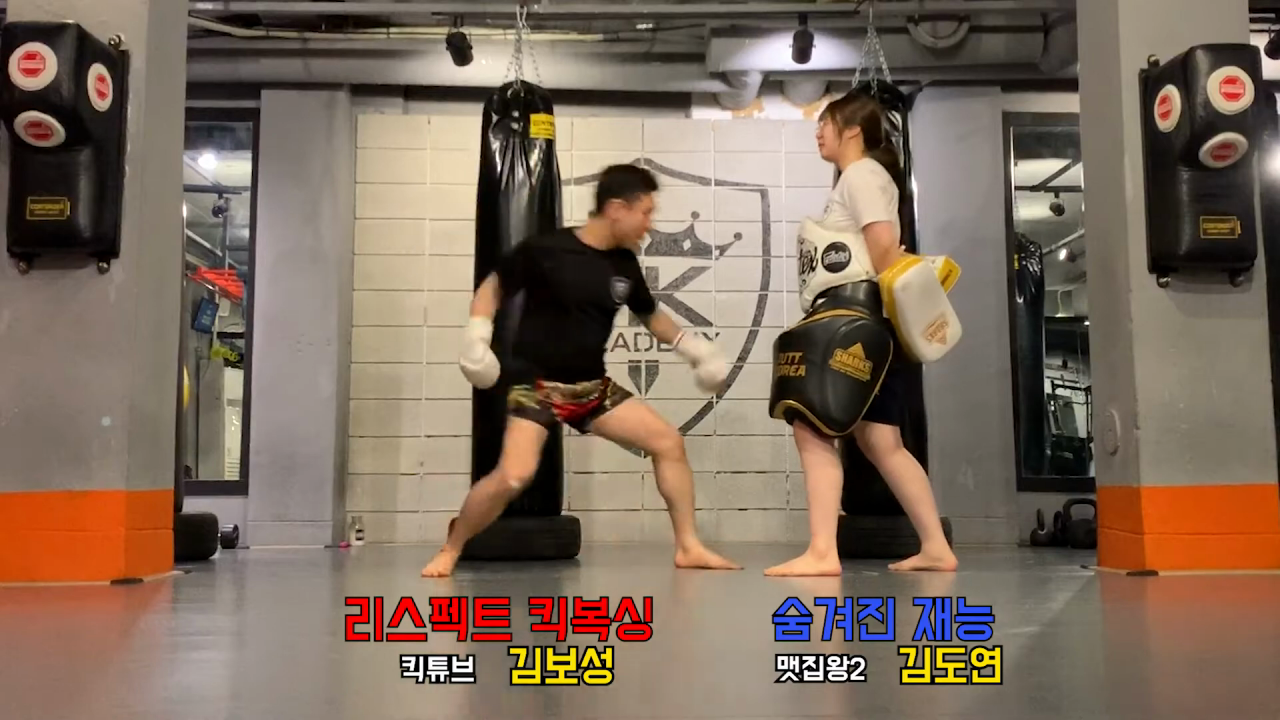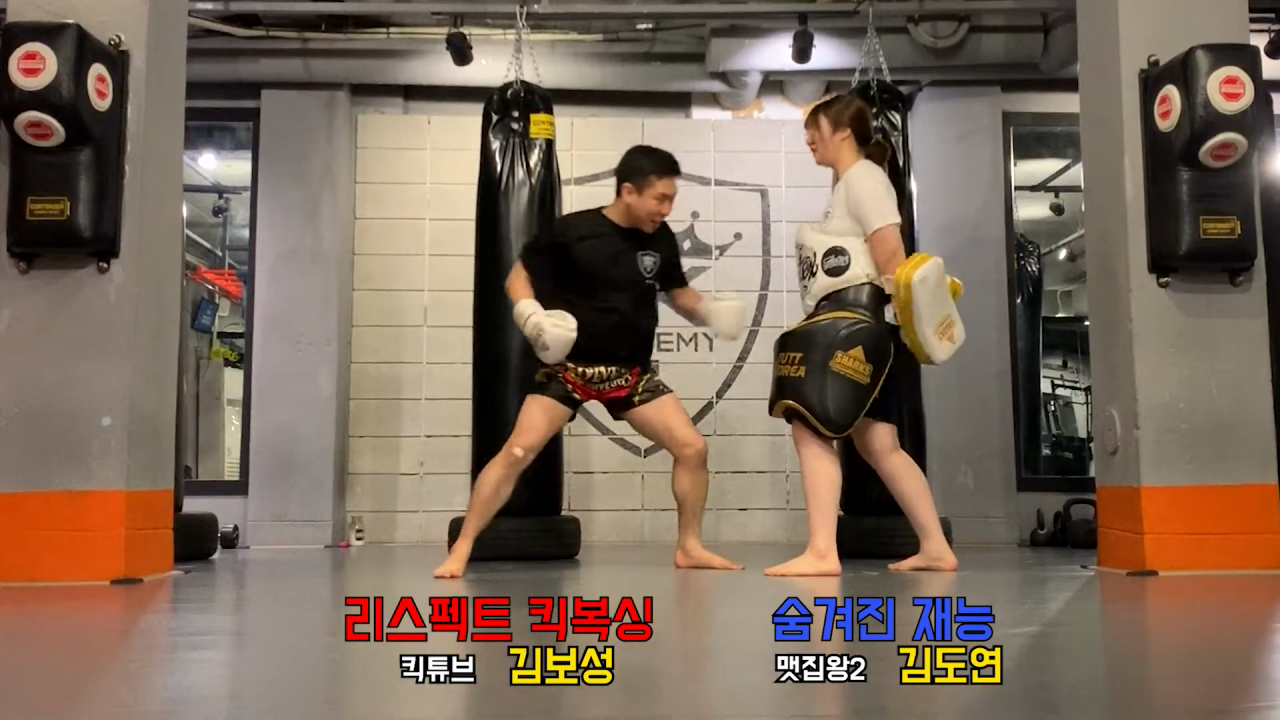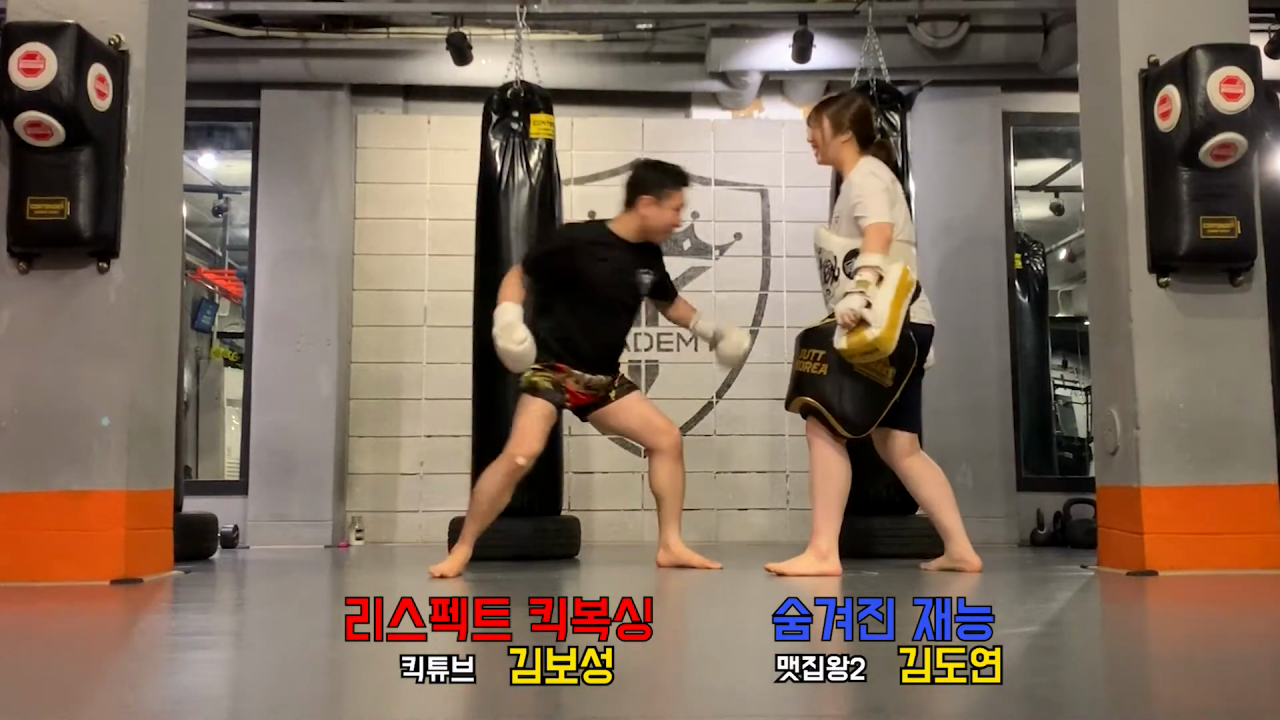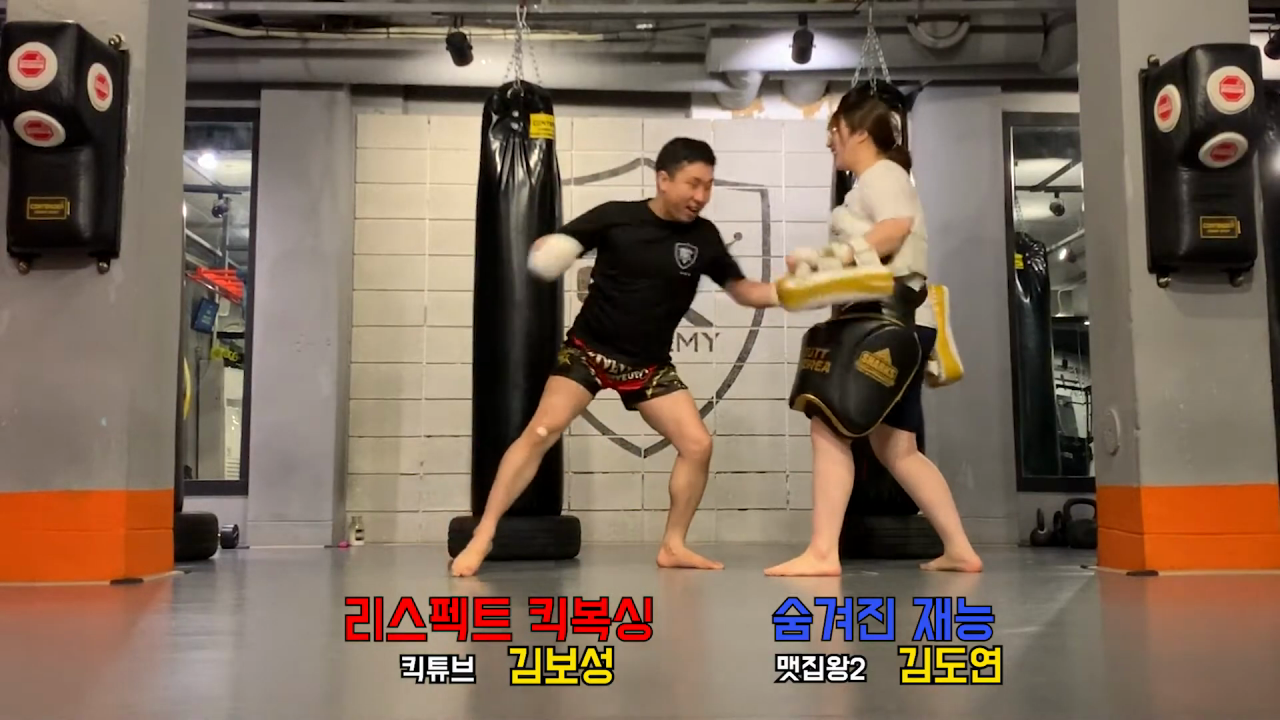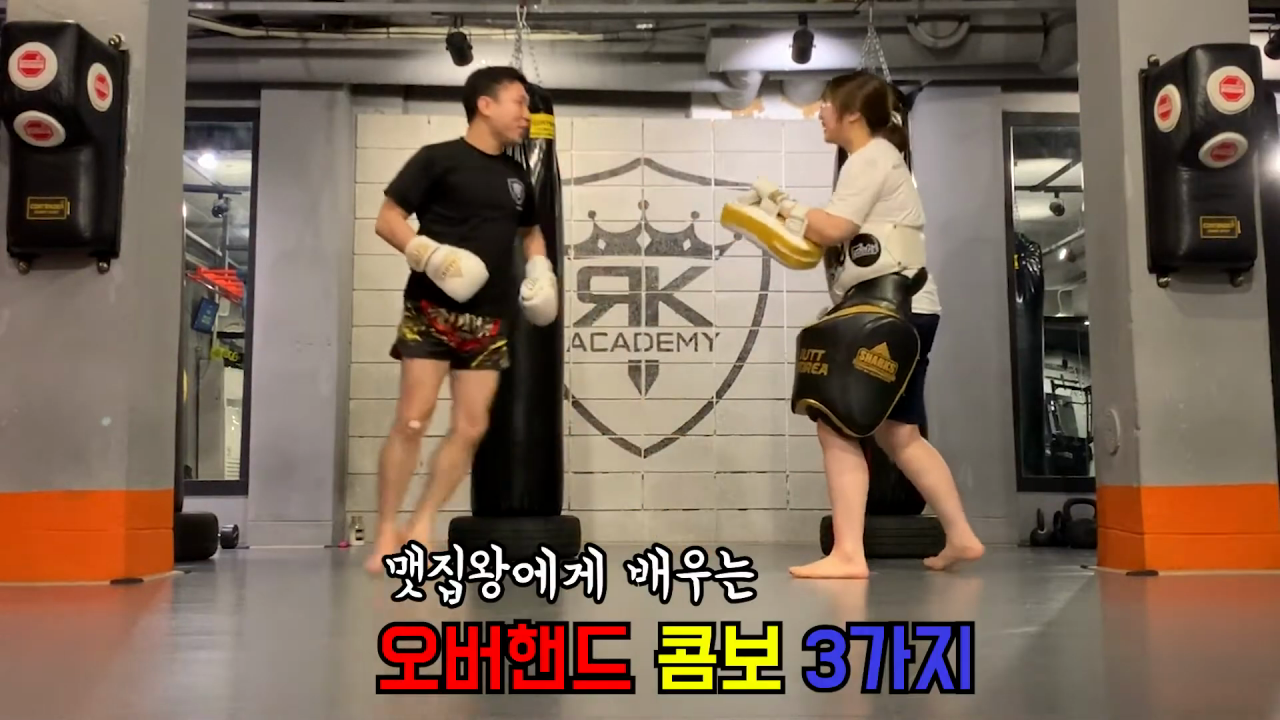
dt=0.7s
person 1, frame 1
left shoulder: (860, 175)
right shoulder: (861, 178)
left elbow: (884, 245)
right elbow: (885, 250)
left knee: (812, 428)
right knee: (881, 442)
left ankle: (822, 552)
right ankle: (936, 548)
person 1, frame 2
left shoulder: (859, 178)
right shoulder: (855, 181)
left elbow: (890, 250)
left hip: (854, 322)
right hip: (851, 325)
left knee: (811, 428)
right knee: (878, 443)
left ankle: (821, 552)
right ankle: (936, 548)
person 1, frame 3
left shoulder: (865, 177)
right shoulder: (866, 177)
left elbow: (877, 241)
left wrist: (856, 295)
right hip: (903, 325)
left knee: (824, 426)
right knee: (898, 445)
left ankle: (823, 552)
right ankle: (959, 549)
person 1, frame 4
left shoulder: (882, 175)
right shoulder: (869, 185)
left elbow: (895, 230)
left wrist: (829, 253)
left knee: (830, 426)
right knee: (895, 446)
left ankle: (822, 552)
right ankle: (959, 548)
person 1, frame 5
left shoulder: (869, 161)
right shoulder: (878, 158)
left elbow: (832, 230)
left wrist: (781, 204)
right hip: (903, 313)
left knee: (838, 428)
right knee: (901, 436)
left ankle: (847, 555)
right ankle: (960, 536)
person 2, frame 1
left shoulder: (624, 262)
right shoulder: (548, 249)
left elbow: (651, 315)
right elbow: (493, 287)
left wrist: (691, 345)
right wrist: (476, 336)
left hip: (590, 384)
right hip: (536, 384)
left knee: (669, 442)
right knee: (514, 476)
left ankle: (689, 547)
right ankle: (450, 550)
person 2, frame 2
left shoulder: (661, 239)
right shoulder: (573, 230)
left elbow: (679, 293)
right elbow: (519, 274)
left wrist: (711, 310)
right wrist: (531, 316)
left hip: (630, 370)
right hip: (566, 366)
left knee: (692, 447)
right knee: (517, 452)
left ankle: (689, 548)
right ankle: (460, 551)
person 2, frame 3
left shoulder: (649, 254)
right shoulder: (575, 238)
left elbow: (671, 303)
right elbow: (517, 276)
left wrist: (710, 330)
right wrist: (508, 320)
left hip: (603, 376)
right hip: (552, 368)
left knee: (668, 440)
right knee: (520, 456)
left ankle: (671, 546)
right ankle: (462, 550)
person 2, frame 4
left shoulder: (704, 236)
right shoulder: (614, 216)
left elbow: (742, 290)
right elbow: (562, 243)
right wrist: (551, 248)
left hip: (650, 363)
right hip: (589, 349)
left knee: (698, 444)
right knee: (541, 431)
left ankle: (674, 545)
right ankle: (482, 537)
person 2, frame 5
left shoulder: (516, 174)
right shoulder: (438, 159)
left elbow: (531, 231)
right elbow: (386, 220)
left wrist: (541, 272)
right wrist: (431, 256)
left hip: (488, 320)
right hip: (432, 310)
left knee: (471, 430)
right knee: (413, 421)
left ankle: (419, 530)
right ankle: (386, 532)
